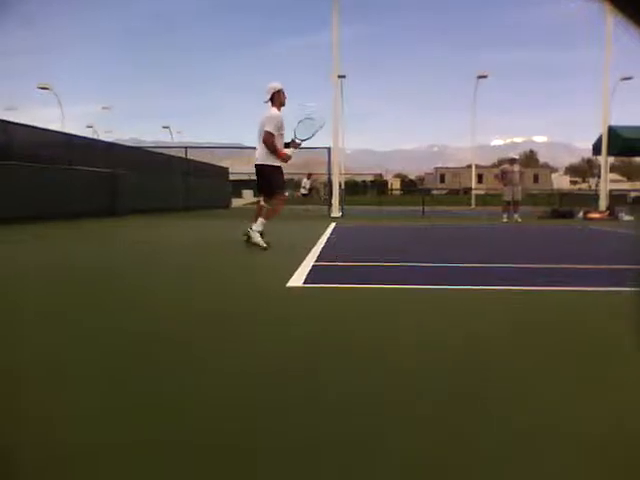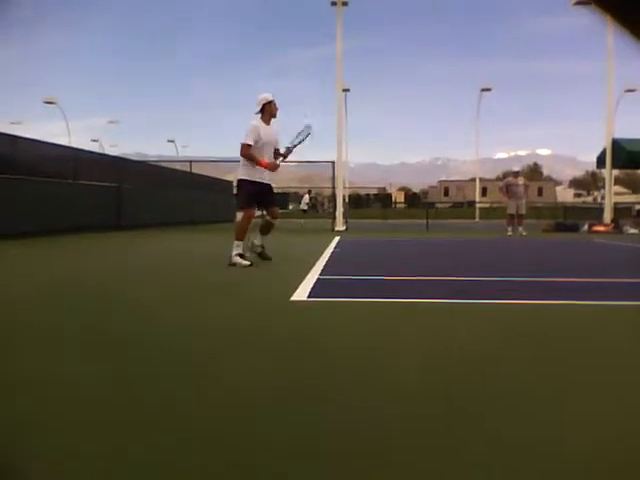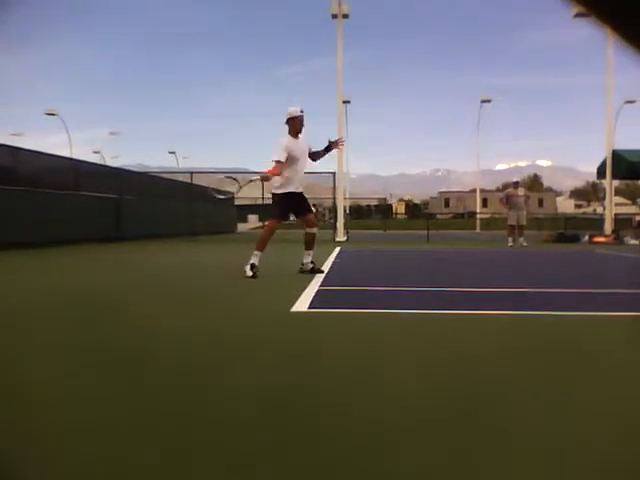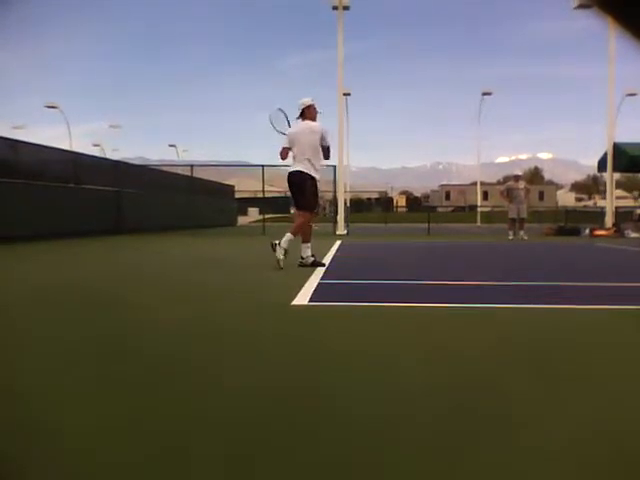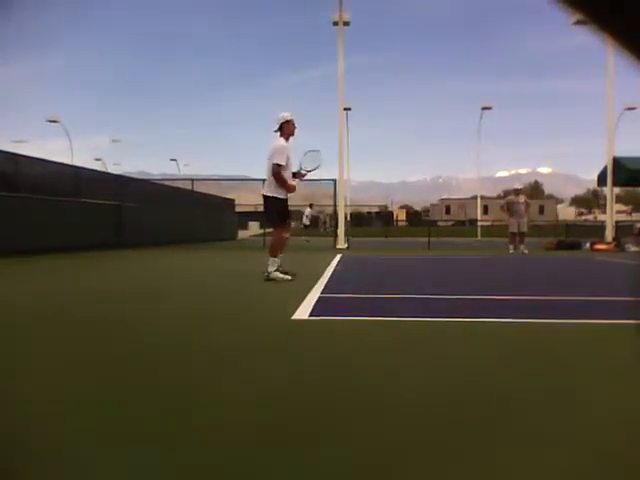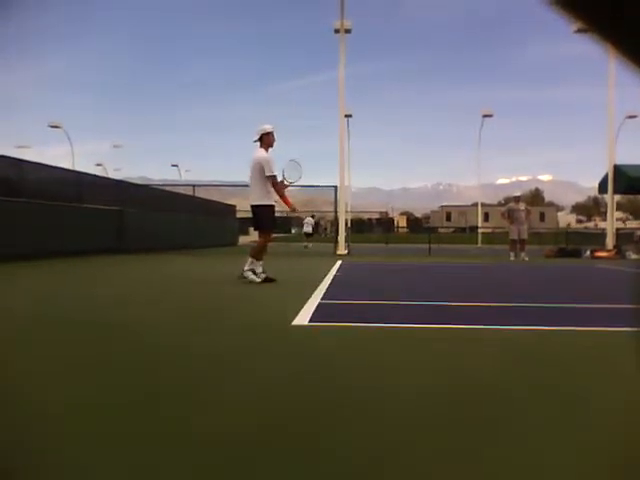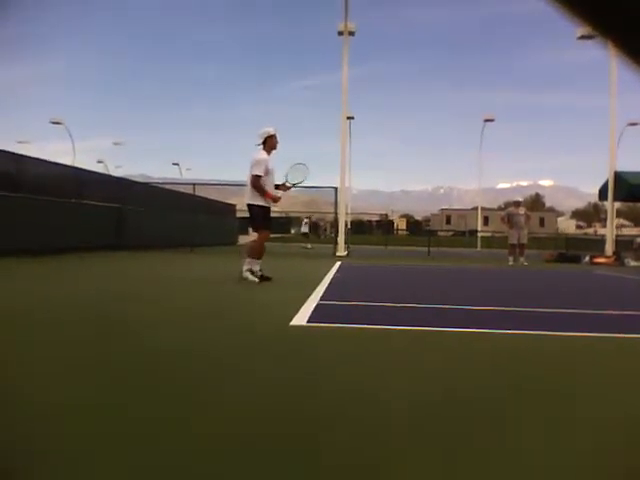
dt=0.7s
person 1, frame 1
left shoulder: (270, 115)
right shoulder: (275, 115)
right elbow: (267, 140)
left wrist: (288, 144)
right wrist: (281, 154)
left hip: (262, 162)
right hip: (270, 163)
left knee: (266, 199)
right knee: (280, 198)
left ankle: (255, 230)
right ankle: (256, 229)
person 1, frame 2
left shoulder: (273, 131)
right shoulder: (255, 126)
left elbow: (275, 154)
right elbow: (244, 152)
left wrist: (283, 154)
right wrist: (264, 164)
left hip: (264, 180)
right hip: (248, 178)
left knee: (274, 214)
right knee: (248, 213)
left ankle: (257, 244)
right ankle: (236, 253)
person 1, frame 3
left shoulder: (302, 141)
right shoulder: (284, 143)
left elbow: (313, 157)
right elbow: (279, 166)
left wrist: (329, 147)
right wrist: (270, 174)
left hip: (296, 192)
right hip: (282, 192)
left knee: (311, 222)
right knee: (273, 224)
left ankle: (307, 263)
right ankle: (252, 263)
person 1, frame 4
left shoulder: (291, 131)
right shoulder: (319, 128)
left elbow: (283, 156)
right elbow: (327, 155)
left hip: (294, 174)
right hip: (306, 176)
left knee: (305, 215)
right knee: (307, 215)
left ankle: (306, 256)
right ankle: (282, 245)
person 1, frame 5
left shoulder: (280, 145)
right shoulder: (281, 145)
right elbow: (275, 172)
left wrist: (295, 175)
right wrist: (288, 186)
left hip: (278, 195)
right hip: (275, 195)
left knee: (284, 230)
right knee: (279, 231)
left ankle: (275, 264)
right ankle: (272, 270)
person 1, frame 6
left shoulder: (258, 155)
right shoulder: (265, 157)
right elbow: (274, 184)
left wrist: (279, 184)
right wrist: (288, 203)
left hip: (258, 202)
right hip: (264, 203)
left knee: (263, 237)
right knee: (266, 237)
left ankle: (257, 271)
right ankle: (248, 268)
person 1, frame 7
left shoulder: (267, 159)
right shoulder: (261, 158)
right elbow: (254, 182)
left wrist: (279, 187)
right wrist: (271, 196)
left hip: (264, 204)
right hip: (257, 203)
left knee: (263, 237)
right knee: (263, 235)
left ankle: (256, 270)
right ankle: (247, 268)
